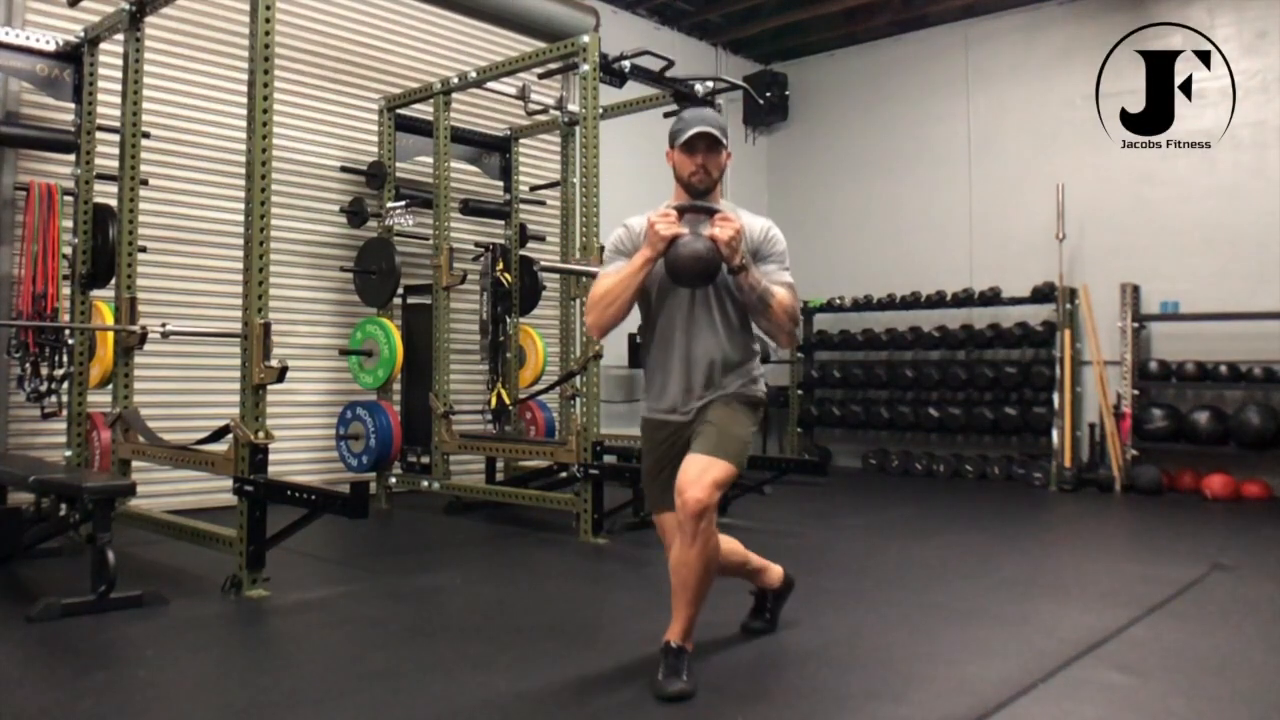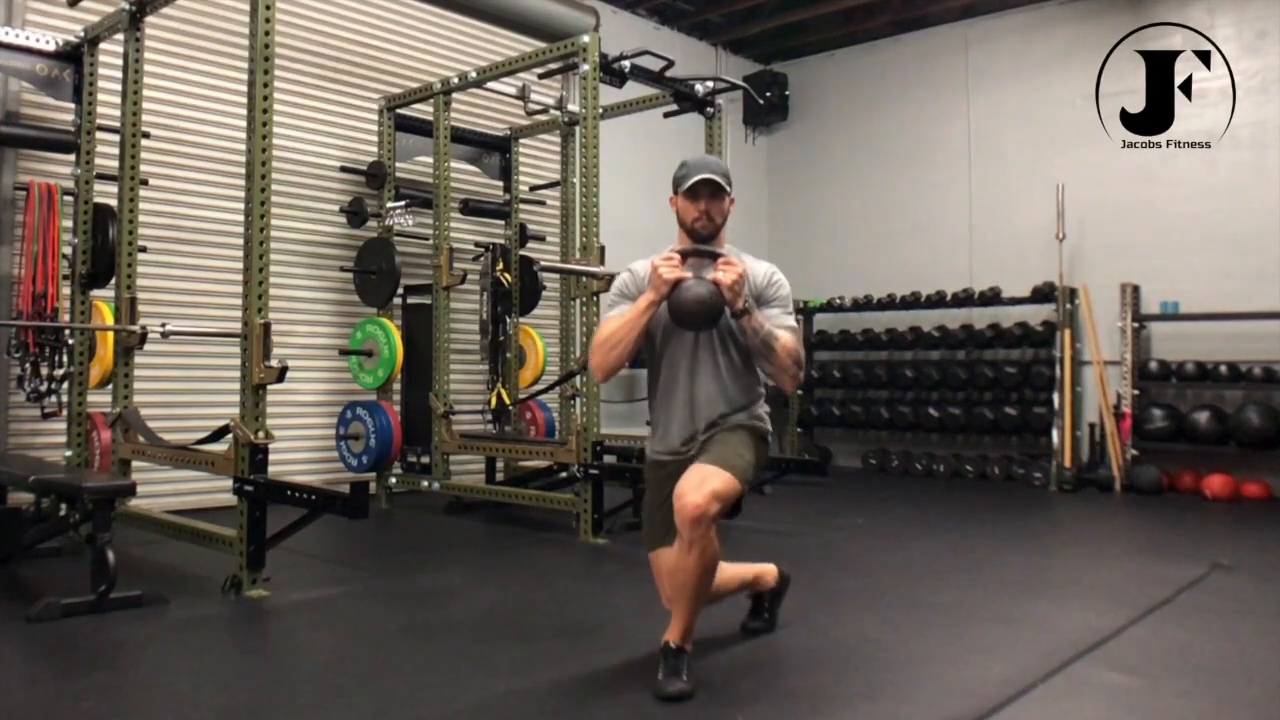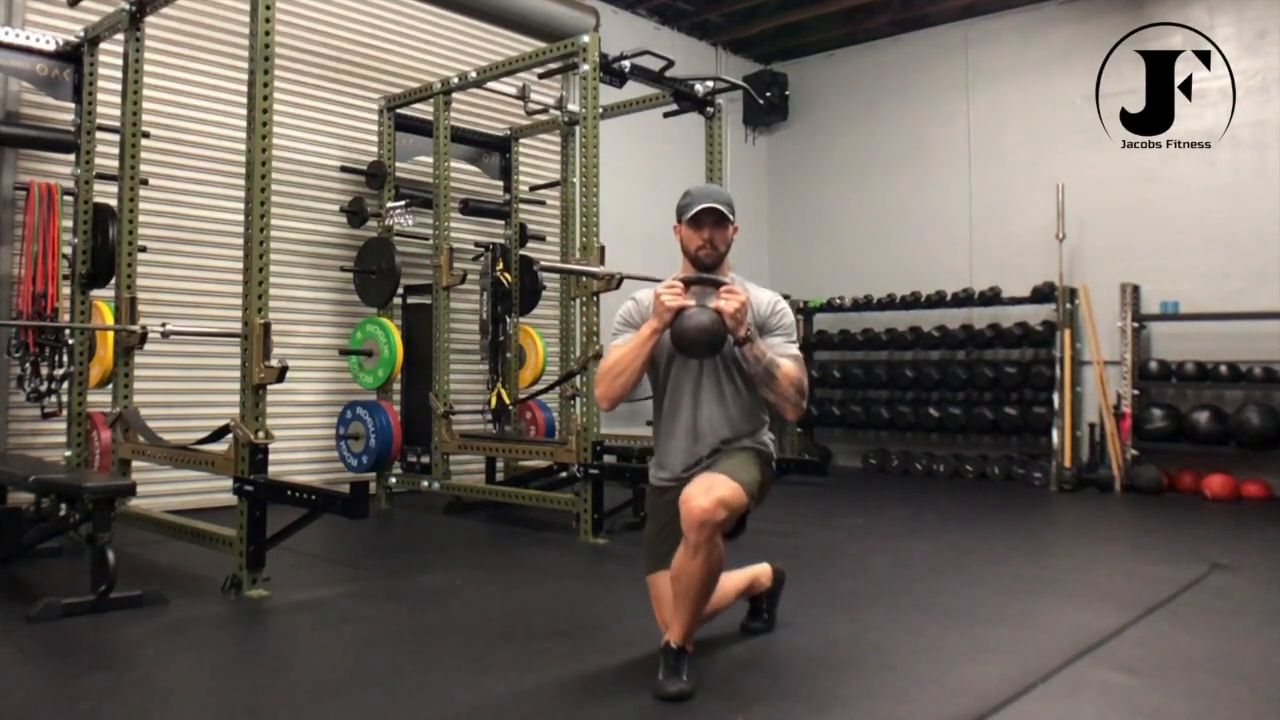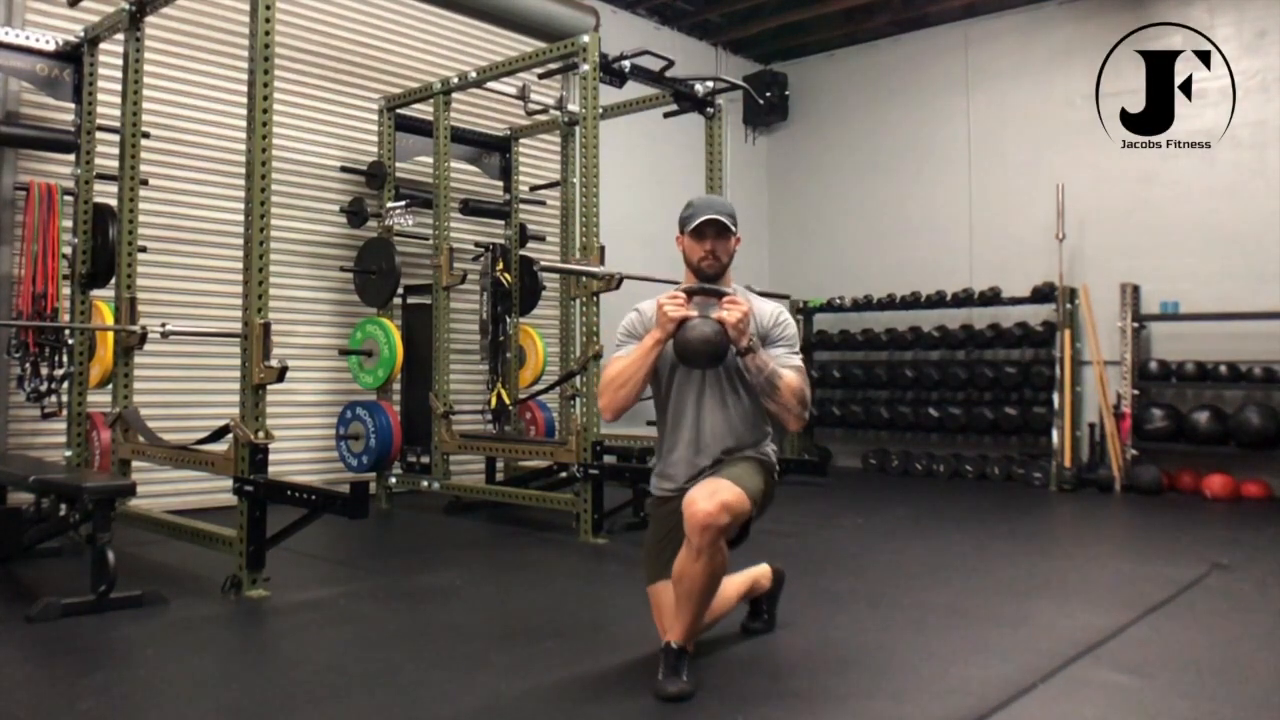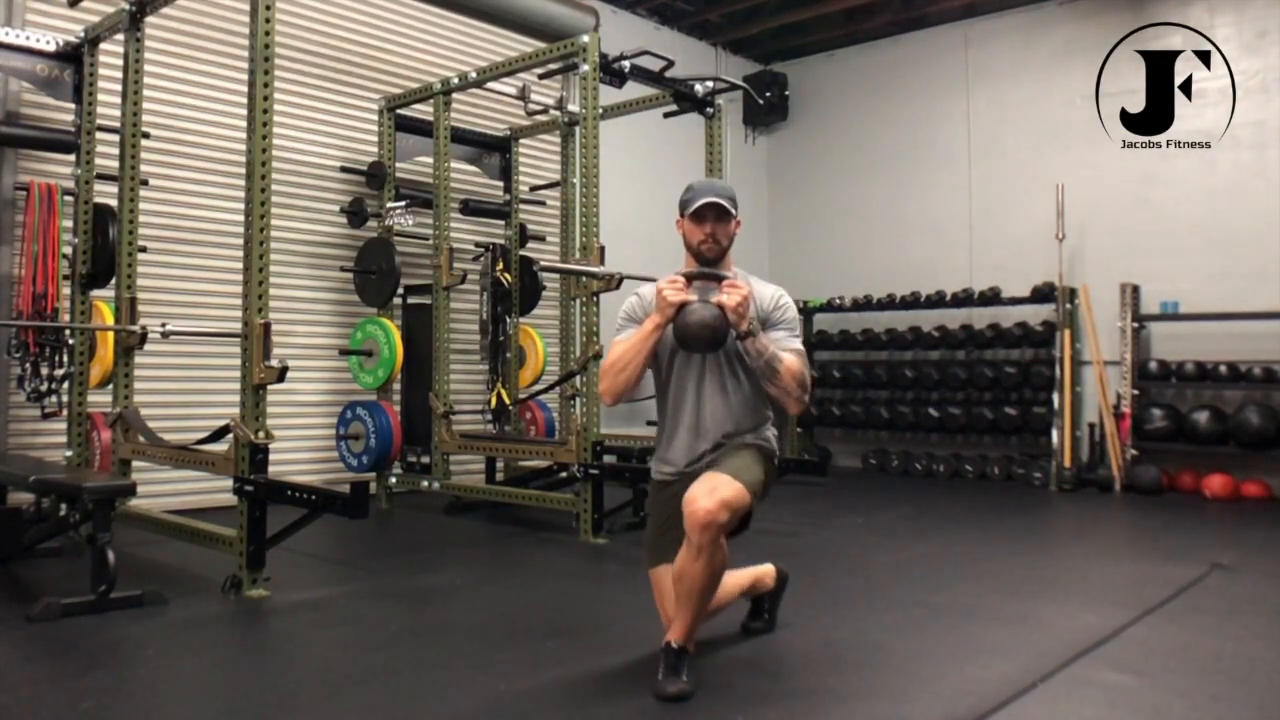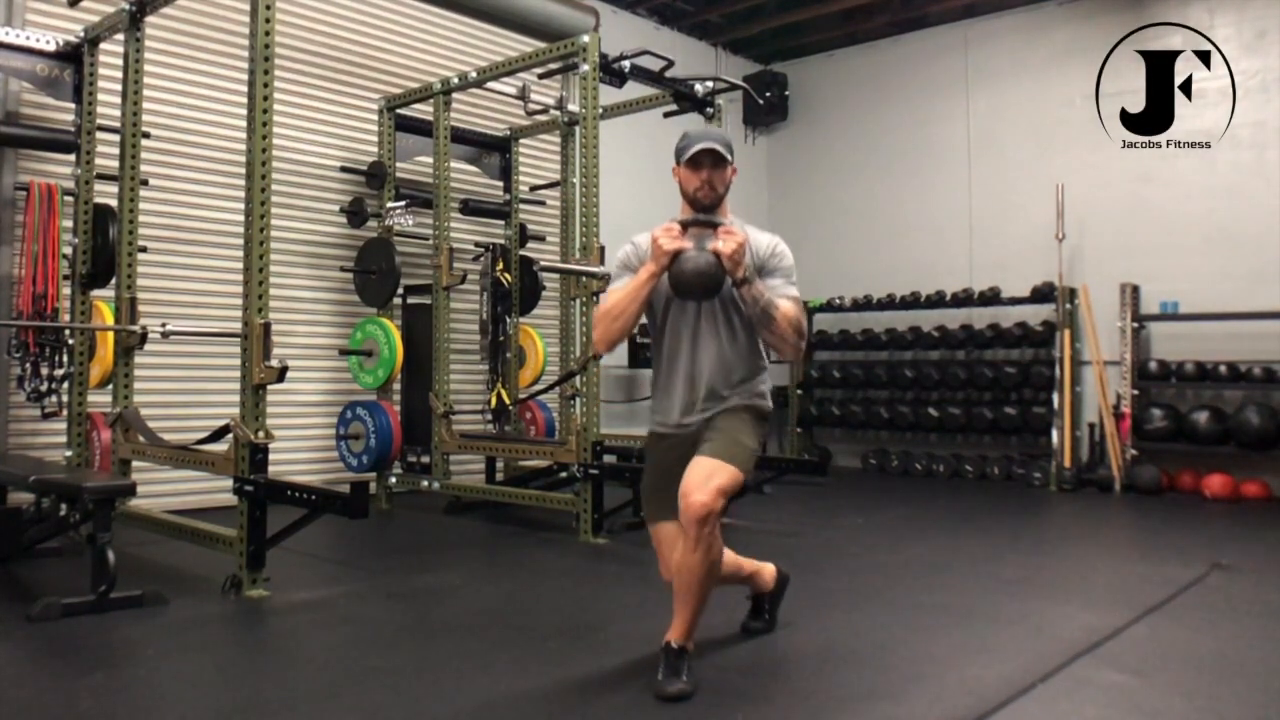
dt=0.2s
person 1, frame 1
left shoulder: (759, 233)
right shoulder: (635, 233)
left elbow: (787, 333)
right elbow: (595, 323)
left wrist: (738, 262)
right wrist: (649, 253)
left hip: (729, 397)
right hip: (665, 407)
left knee: (694, 498)
right knee: (689, 548)
left ankle: (677, 645)
right ankle: (771, 577)
person 1, frame 2
left shoulder: (763, 278)
right shoulder: (639, 278)
left elbow: (791, 377)
right elbow: (600, 367)
left wrist: (741, 306)
right wrist: (653, 295)
left hip: (735, 430)
right hip: (669, 446)
left knee: (693, 505)
right knee: (683, 592)
left ankle: (676, 647)
right ankle: (766, 578)
person 1, frame 3
left shoulder: (766, 306)
right shoulder: (643, 306)
left elbow: (794, 405)
right elbow: (606, 395)
left wrist: (743, 334)
right wrist: (656, 324)
left hip: (740, 455)
right hip: (671, 472)
left knee: (701, 509)
right knee: (680, 616)
left ankle: (676, 650)
right ankle: (761, 579)
person 1, frame 4
left shoulder: (770, 318)
right shoulder: (646, 317)
left elbow: (796, 416)
right elbow: (608, 406)
left wrist: (745, 344)
right wrist: (660, 335)
left hip: (744, 465)
right hip: (672, 483)
left knee: (704, 512)
right knee: (683, 612)
left ankle: (676, 650)
right ankle: (761, 579)
person 1, frame 5
left shoulder: (769, 300)
right shoulder: (647, 300)
left elbow: (796, 398)
right elbow: (610, 390)
left wrist: (745, 328)
right wrist: (660, 318)
left hip: (743, 449)
right hip: (674, 464)
left knee: (702, 513)
right knee: (681, 606)
left ankle: (676, 649)
right ankle: (765, 579)
person 1, frame 6
left shoulder: (765, 248)
right shoulder: (643, 248)
left elbow: (792, 346)
right elbow: (603, 338)
left wrist: (742, 275)
right wrist: (654, 268)
left hip: (735, 410)
right hip: (669, 421)
left knee: (699, 505)
right knee: (680, 565)
left ankle: (677, 647)
right ankle: (766, 579)
